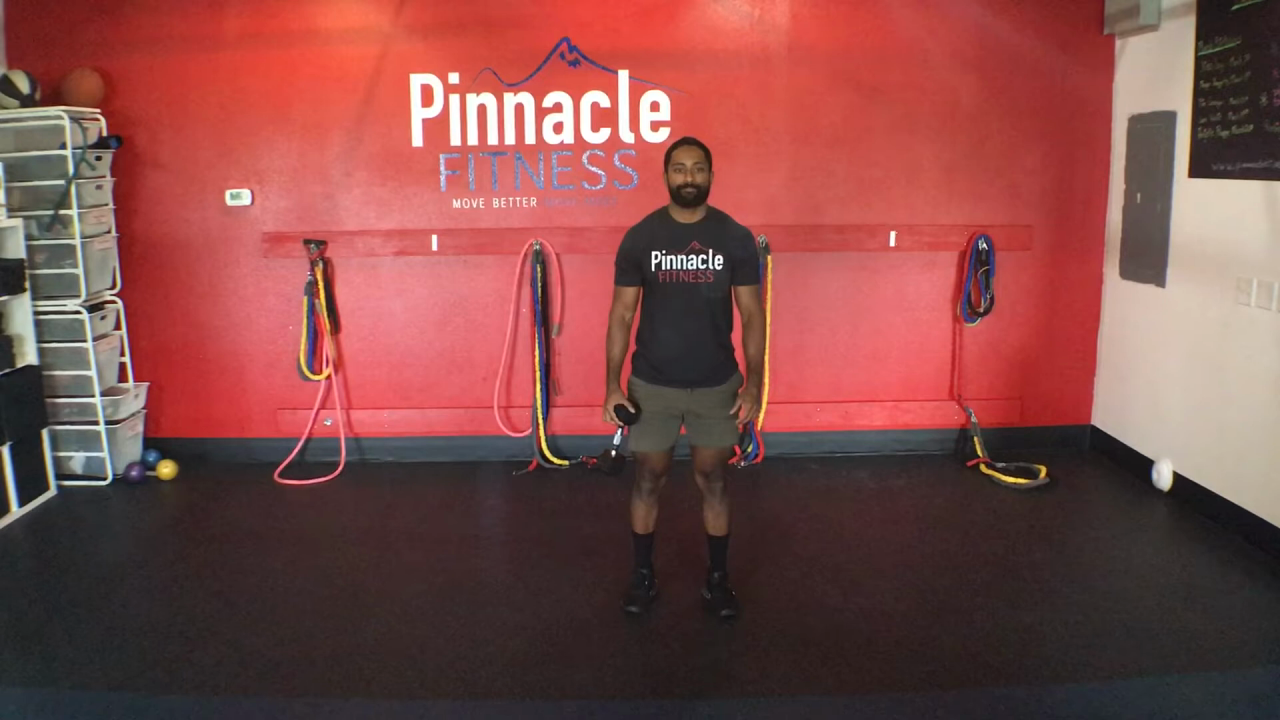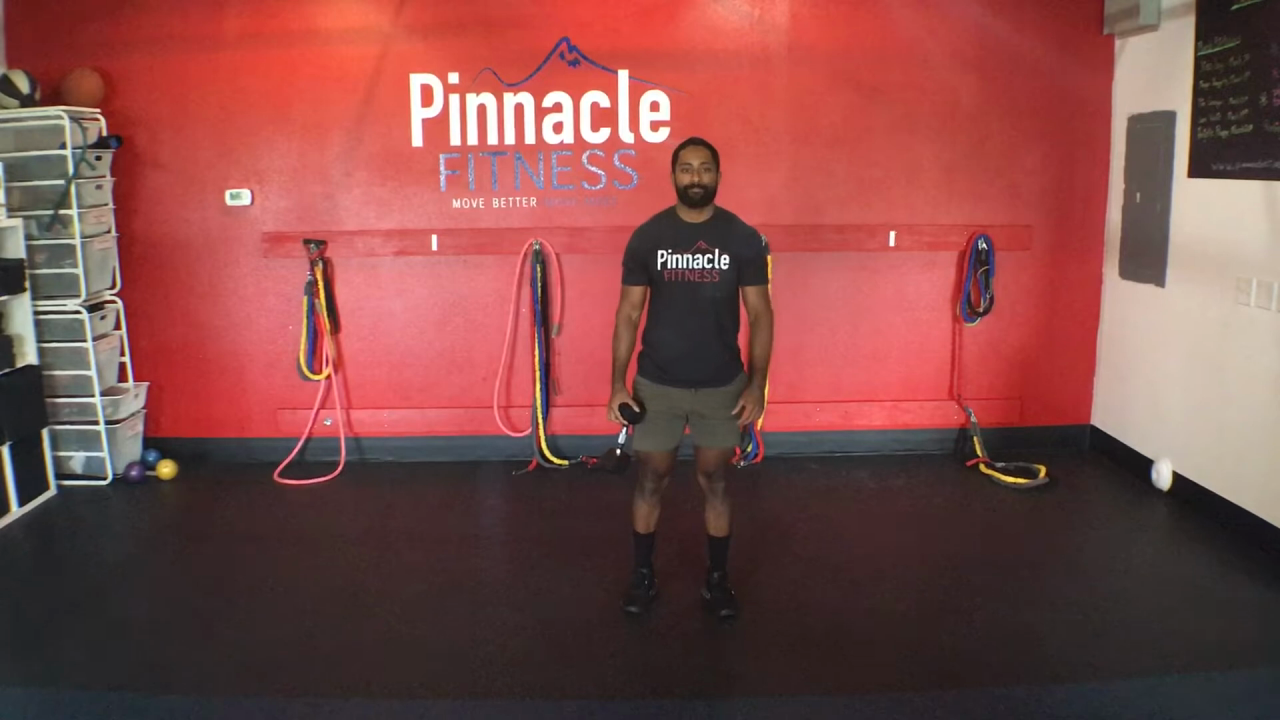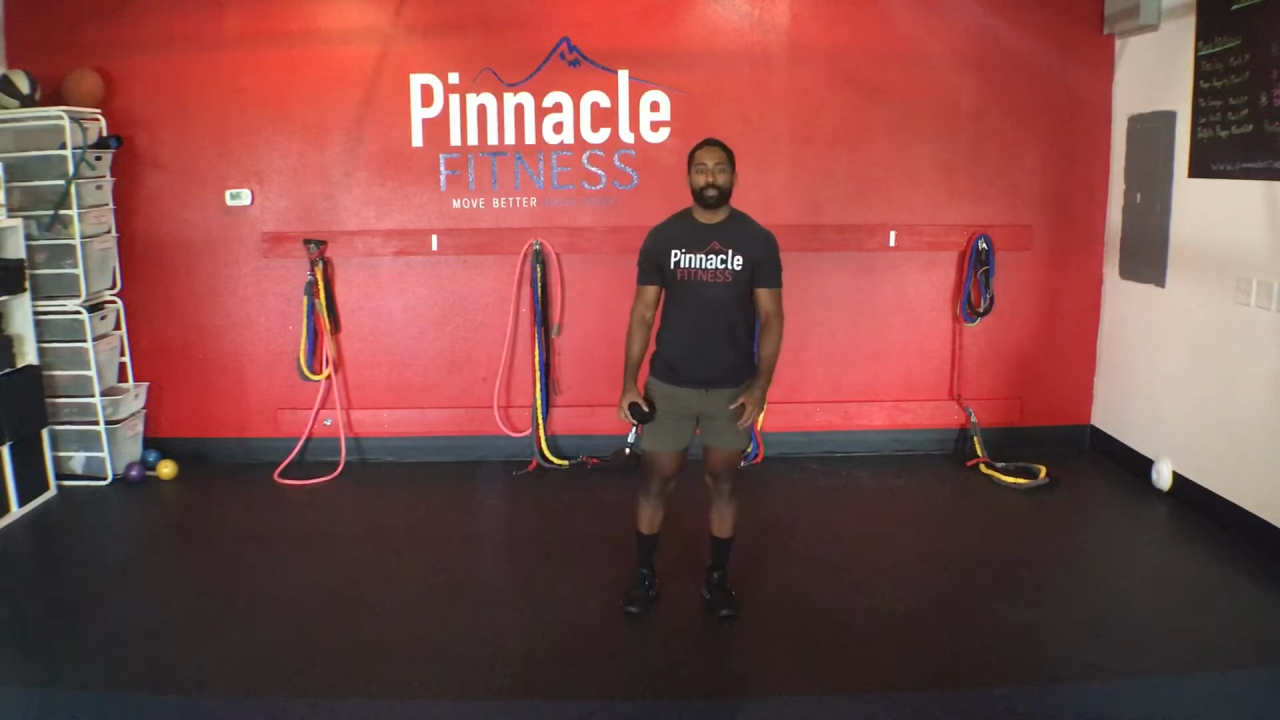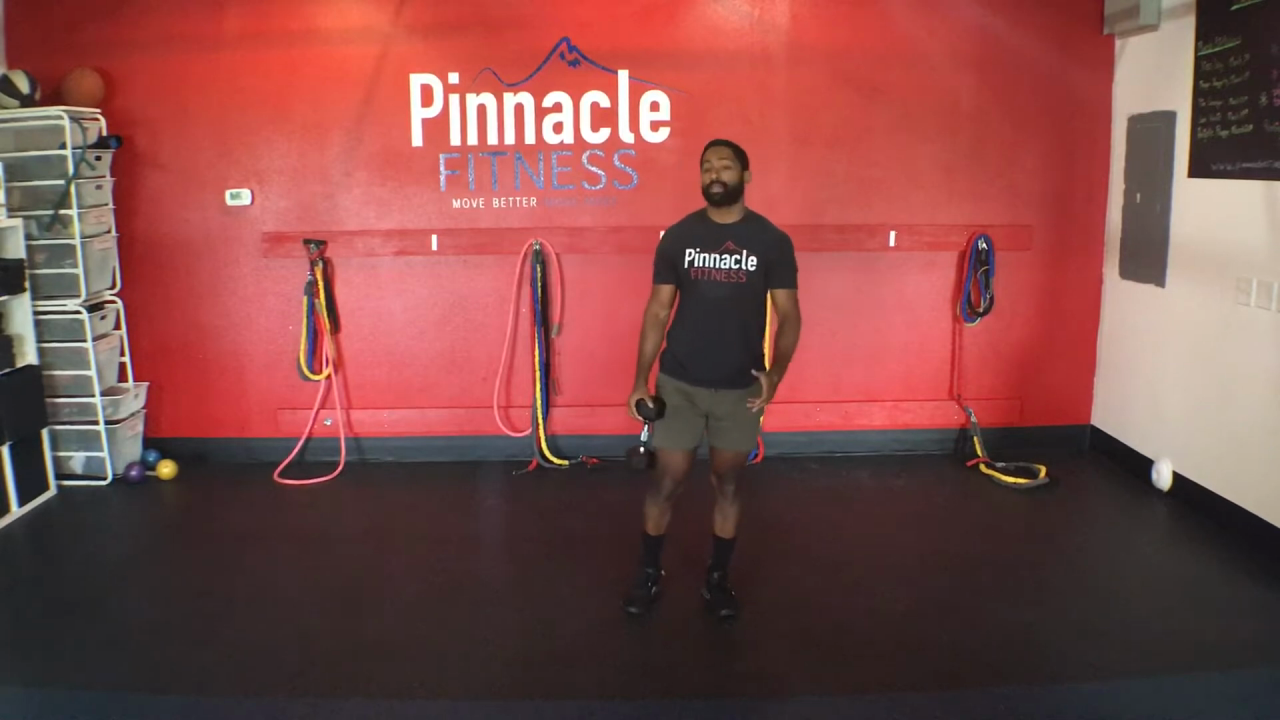
dt=0.3s
person 1, frame 1
left shoulder: (736, 238)
right shoulder: (639, 238)
left elbow: (751, 314)
right elbow: (621, 314)
left wrist: (754, 383)
right wrist: (612, 385)
left hip: (716, 384)
right hip: (652, 384)
left knee: (713, 481)
right knee: (649, 480)
left ankle: (717, 577)
right ankle: (643, 574)
person 1, frame 2
left shoulder: (743, 238)
right shoulder: (646, 237)
left elbow: (759, 314)
right elbow: (628, 313)
left wrist: (757, 384)
right wrist: (618, 383)
left hip: (721, 385)
right hip: (657, 384)
left knee: (714, 482)
right knee: (651, 480)
left ankle: (717, 577)
right ankle: (643, 574)
person 1, frame 3
left shoulder: (758, 240)
right shoulder: (662, 237)
left elbow: (771, 316)
right elbow: (643, 312)
left wrist: (760, 386)
right wrist: (629, 382)
left hip: (731, 387)
right hip: (669, 384)
left knee: (722, 484)
right knee: (657, 481)
left ankle: (717, 578)
right ankle: (644, 574)
person 1, frame 4
left shoulder: (773, 241)
right shoulder: (678, 236)
left elbow: (788, 314)
right elbow: (658, 310)
left wrist: (777, 371)
right wrist: (641, 380)
left hip: (741, 387)
right hip: (680, 382)
left knee: (727, 484)
right knee: (667, 482)
left ankle: (717, 577)
right ankle: (649, 572)
